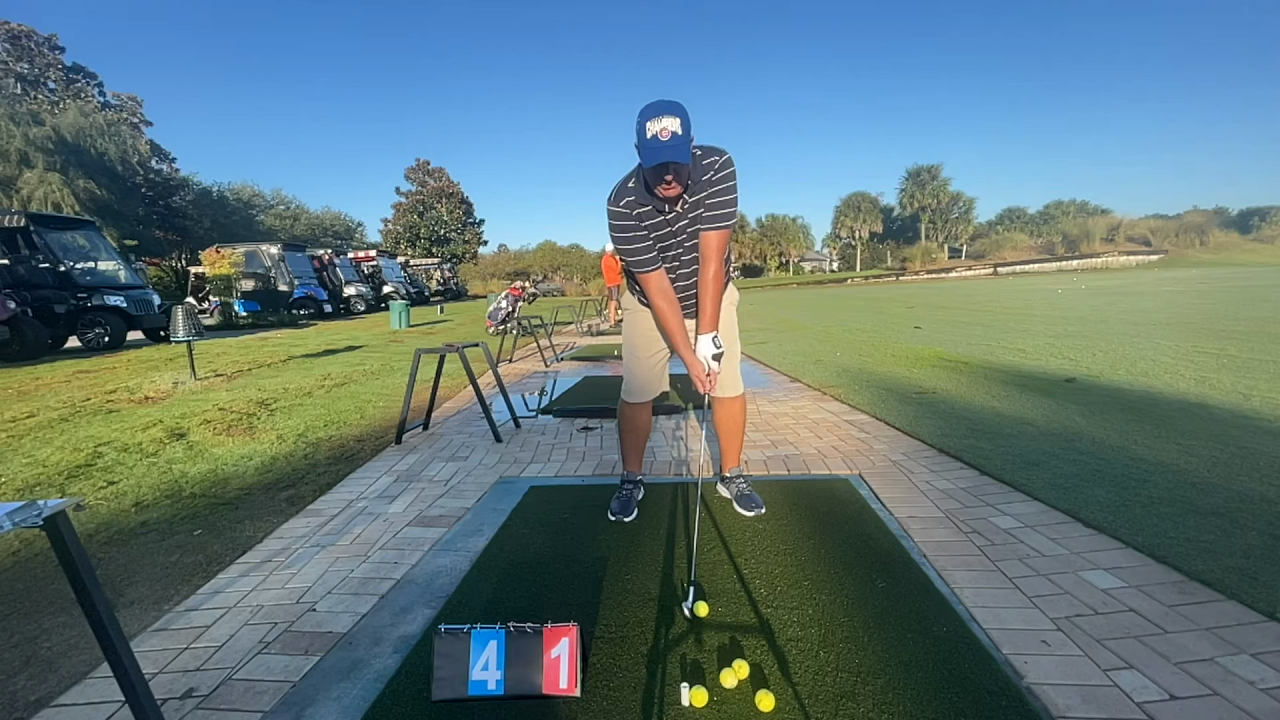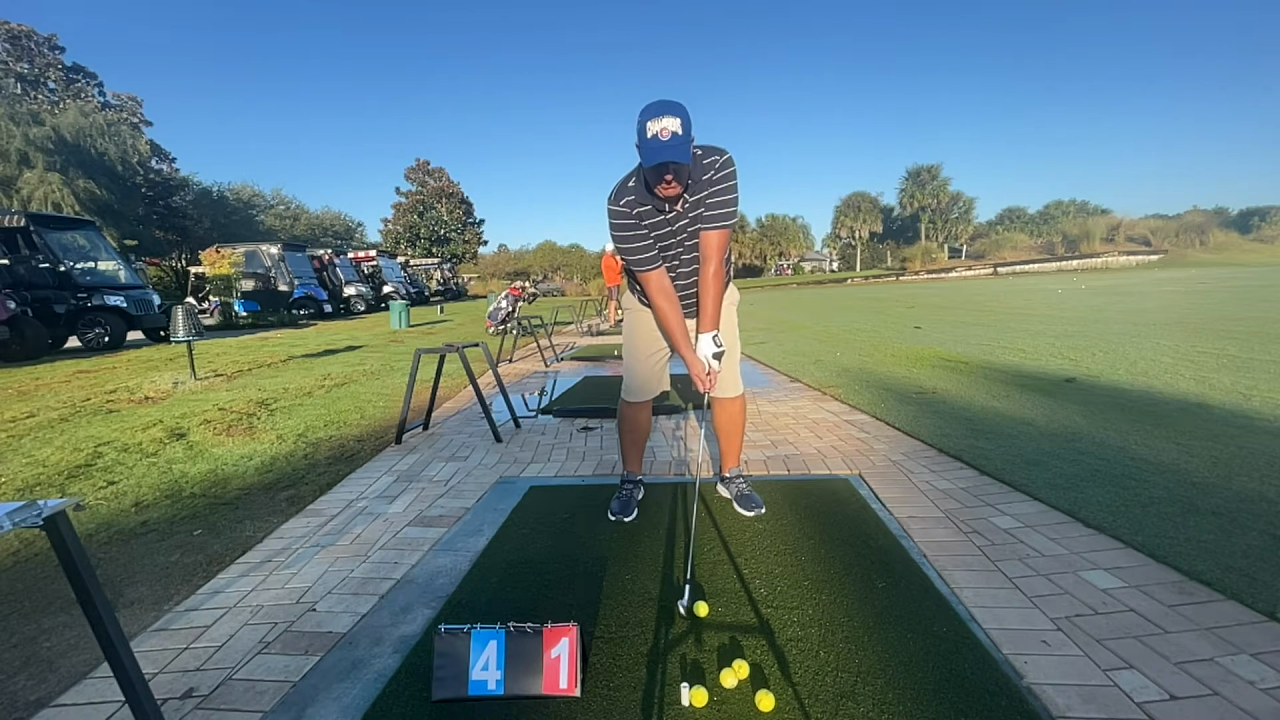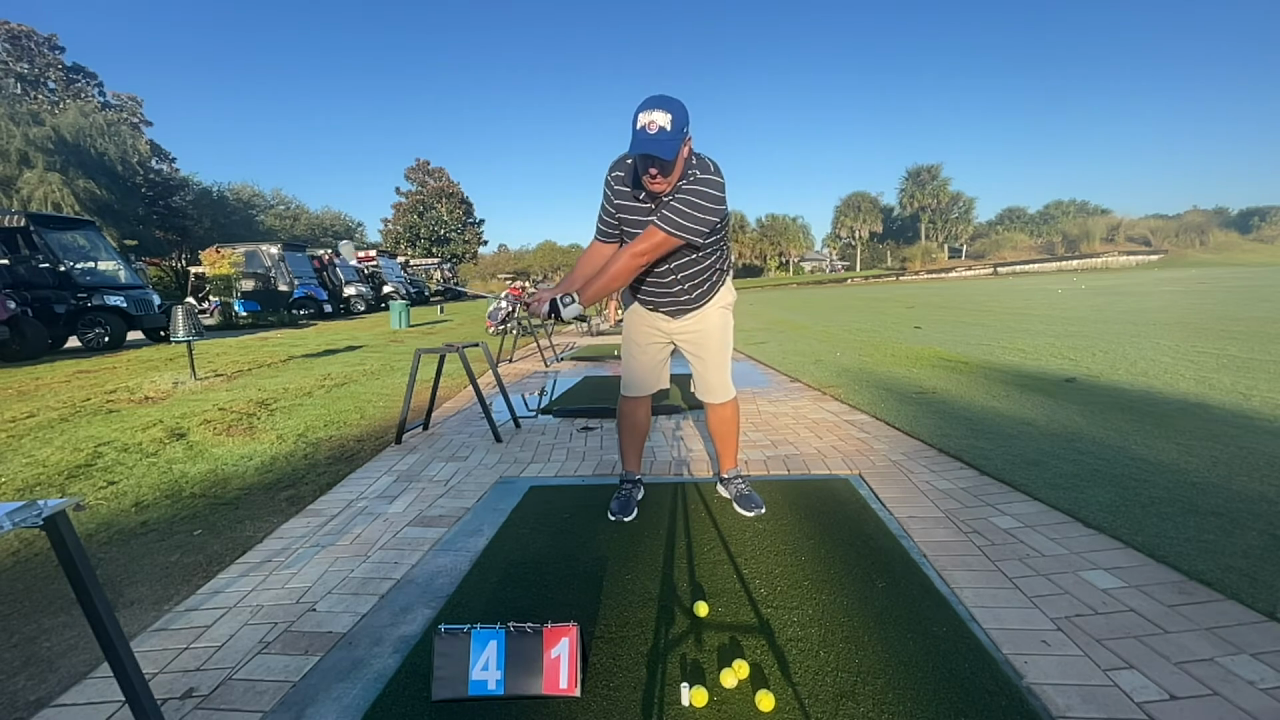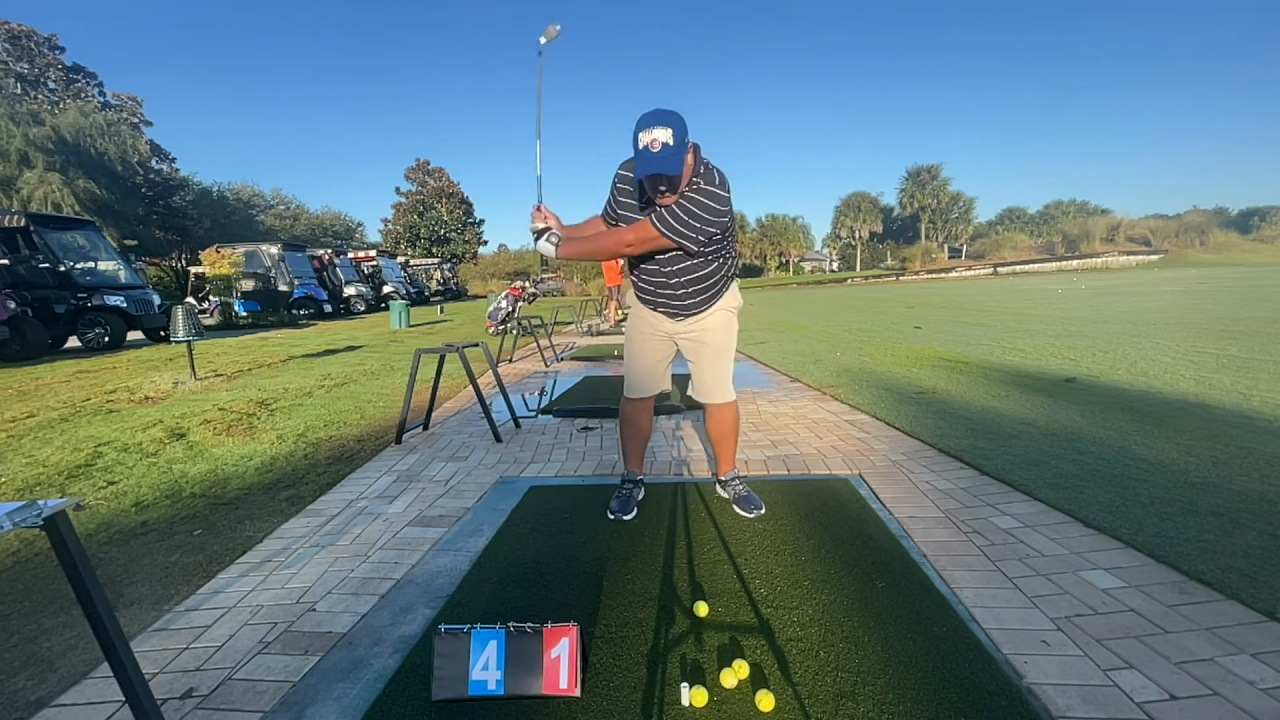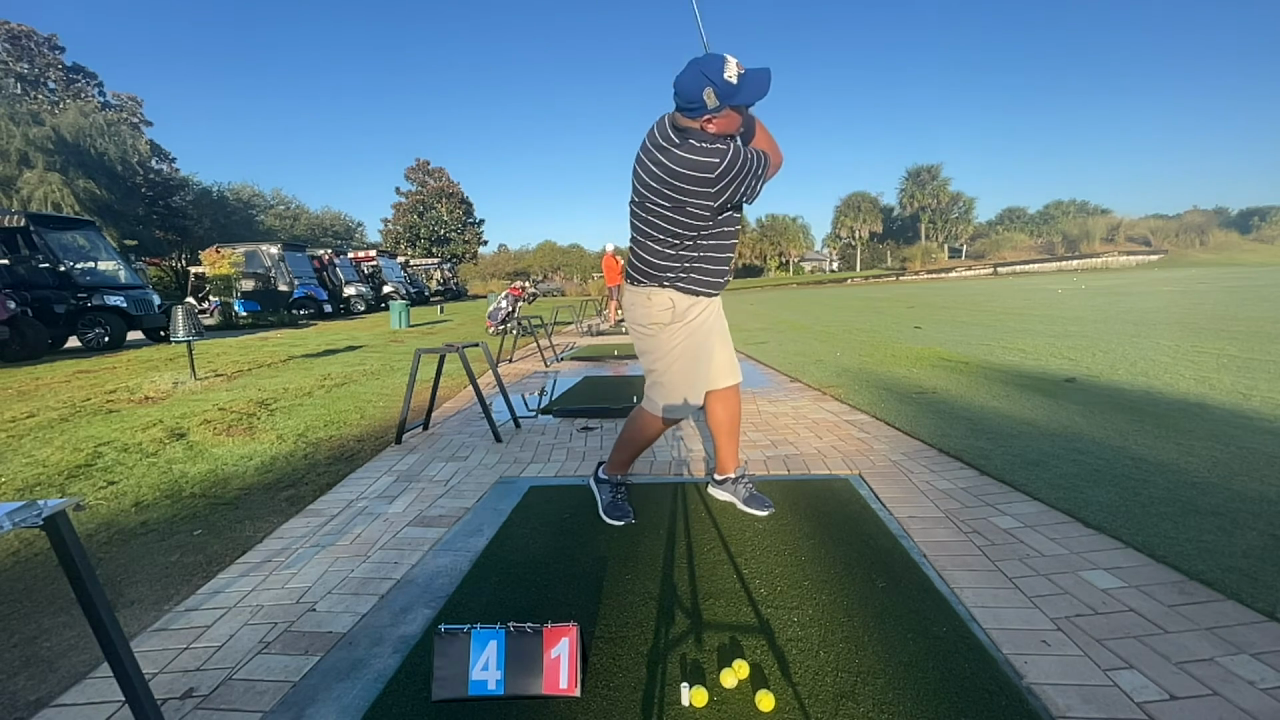
dt=1s
person 1, frame 1
left shoulder: (717, 167)
right shoulder: (622, 203)
left elbow: (712, 260)
right elbow: (656, 286)
left wrist: (707, 337)
right wrist: (687, 357)
left hip: (711, 296)
right hip: (650, 304)
left knee: (729, 385)
right knee: (636, 391)
left ankle: (731, 475)
right ankle: (631, 481)
person 1, frame 2
left shoulder: (718, 167)
right shoulder: (623, 203)
left elbow: (712, 260)
right elbow: (656, 284)
left wrist: (709, 336)
right wrist: (688, 356)
left hip: (712, 298)
right hip: (650, 305)
left knee: (728, 386)
right knee: (636, 392)
left ankle: (731, 475)
right ankle: (631, 481)
person 1, frame 3
left shoulder: (706, 184)
right shoulder: (620, 175)
left elbow: (639, 255)
right elbow: (604, 246)
left wrist: (574, 302)
right wrist: (558, 292)
left hip: (704, 302)
right hip: (644, 304)
left knee: (718, 391)
right knee: (635, 392)
left ankle: (730, 476)
right ankle: (631, 480)
person 1, frame 4
left shoulder: (710, 192)
right shoulder: (628, 175)
left elbow: (629, 242)
right elbow: (607, 223)
left wrist: (559, 247)
right wrist: (563, 231)
left hip: (707, 308)
right hip: (650, 307)
left knee: (718, 395)
right knee: (638, 394)
left ankle: (728, 476)
right ankle: (632, 480)
person 1, frame 5
left shoulder: (668, 127)
right shoulder: (715, 164)
right elbow: (772, 160)
left wrist: (731, 99)
right wrist: (741, 112)
left hip: (695, 296)
right hip: (667, 302)
left knee: (724, 383)
right knee: (671, 404)
left ankle: (728, 475)
right ankle: (610, 474)
